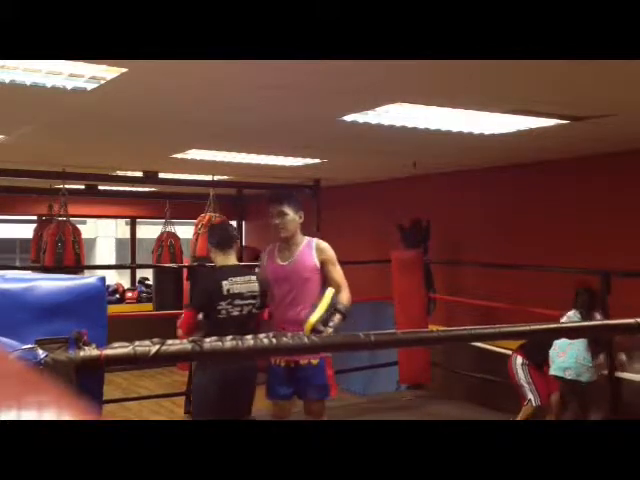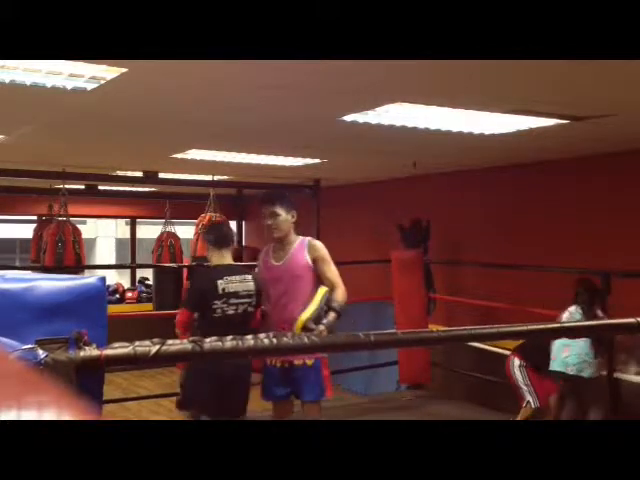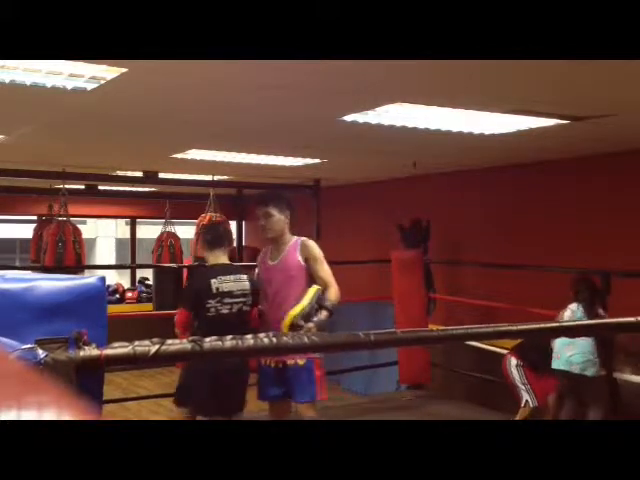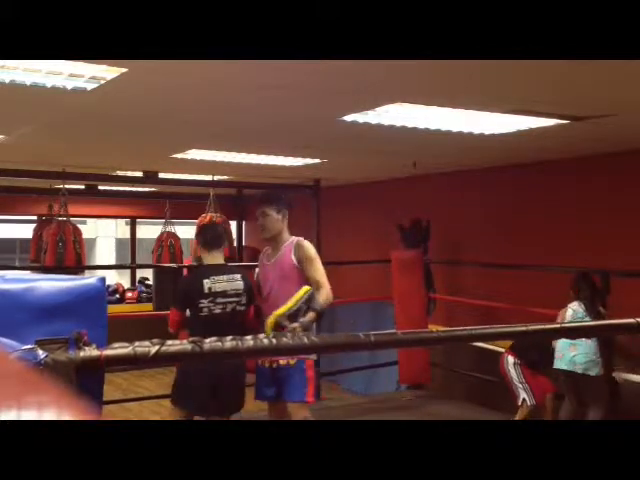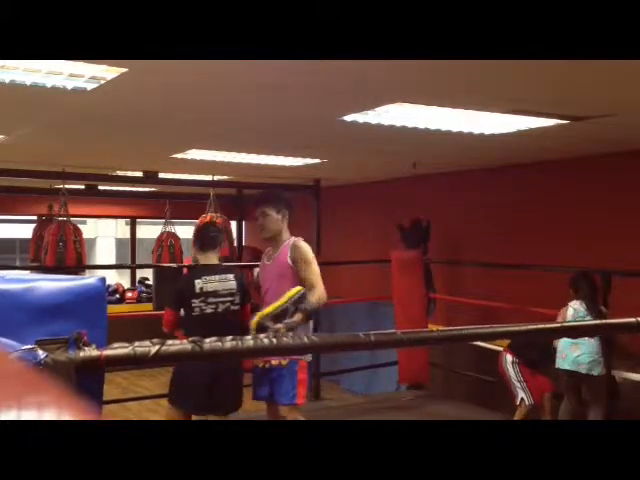
dt=0.1s
person 1, frame 1
left shoulder: (319, 250)
right shoulder: (268, 256)
left elbow: (343, 291)
left wrist: (333, 322)
left knee: (315, 410)
right knee: (279, 410)
person 1, frame 2
left shoulder: (312, 248)
right shoulder: (264, 256)
left elbow: (338, 290)
left wrist: (327, 321)
left knee: (311, 411)
right knee: (280, 411)
person 1, frame 3
left shoulder: (306, 248)
right shoulder: (263, 256)
left elbow: (331, 289)
left wrist: (318, 320)
left knee: (306, 411)
right knee: (277, 412)
person 1, frame 4
left shoulder: (301, 248)
right shoulder: (263, 256)
left elbow: (325, 292)
left wrist: (304, 322)
left knee: (299, 411)
right knee: (275, 411)
person 1, frame 5
left shoulder: (298, 248)
right shoulder: (266, 255)
left elbow: (319, 293)
left wrist: (292, 323)
left knee: (290, 412)
right knee: (273, 411)
person 2, frame 1
left shoulder: (207, 280)
right shoulder: (255, 279)
left elbow: (184, 330)
left hip: (214, 365)
right hip: (246, 364)
right knee: (237, 416)
person 2, frame 2
left shoulder: (202, 279)
right shoulder: (250, 279)
left elbow: (182, 328)
left hip: (207, 363)
right hip: (240, 363)
left knee: (193, 415)
right knee: (229, 416)
person 2, frame 3
left shoulder: (198, 279)
right shoulder: (246, 278)
left elbow: (181, 328)
left hip: (204, 362)
right hip: (237, 362)
left knee: (187, 414)
right knee: (224, 416)
person 2, frame 4
left shoulder: (192, 280)
right shoulder: (242, 279)
left elbow: (174, 325)
right elbow: (248, 321)
left hip: (199, 361)
right hip: (232, 362)
left knee: (182, 413)
right knee: (220, 417)
person 2, frame 5
left shoulder: (186, 280)
right shoulder: (236, 278)
left elbow: (169, 325)
right elbow: (245, 321)
left hip: (194, 361)
right hip: (228, 361)
left knee: (178, 415)
right knee: (218, 416)
person 3, frame 1
left shoulder: (567, 317)
right shoulder: (596, 318)
left hip: (558, 363)
right hip: (578, 366)
left knee: (572, 399)
right knee: (588, 404)
person 3, frame 2
left shoulder: (566, 313)
right shoulder: (597, 315)
left elbow: (554, 340)
left hip: (560, 362)
right hip: (582, 363)
left knee: (571, 399)
right knee: (597, 404)
person 3, frame 3
left shoulder: (566, 311)
right shoulder: (599, 314)
left elbow: (554, 339)
left hip: (562, 360)
right hip: (585, 361)
left knee: (571, 399)
right knee: (597, 403)
person 3, frame 4
left shoulder: (566, 311)
right shoulder: (600, 312)
left elbow: (555, 339)
left hip: (565, 360)
right hip: (589, 361)
left knee: (571, 399)
right knee: (597, 404)
person 3, frame 5
left shoulder: (566, 310)
right shoulder: (601, 311)
left elbow: (556, 338)
left hip: (567, 359)
right hip: (591, 360)
left knee: (570, 399)
right knee: (597, 404)
